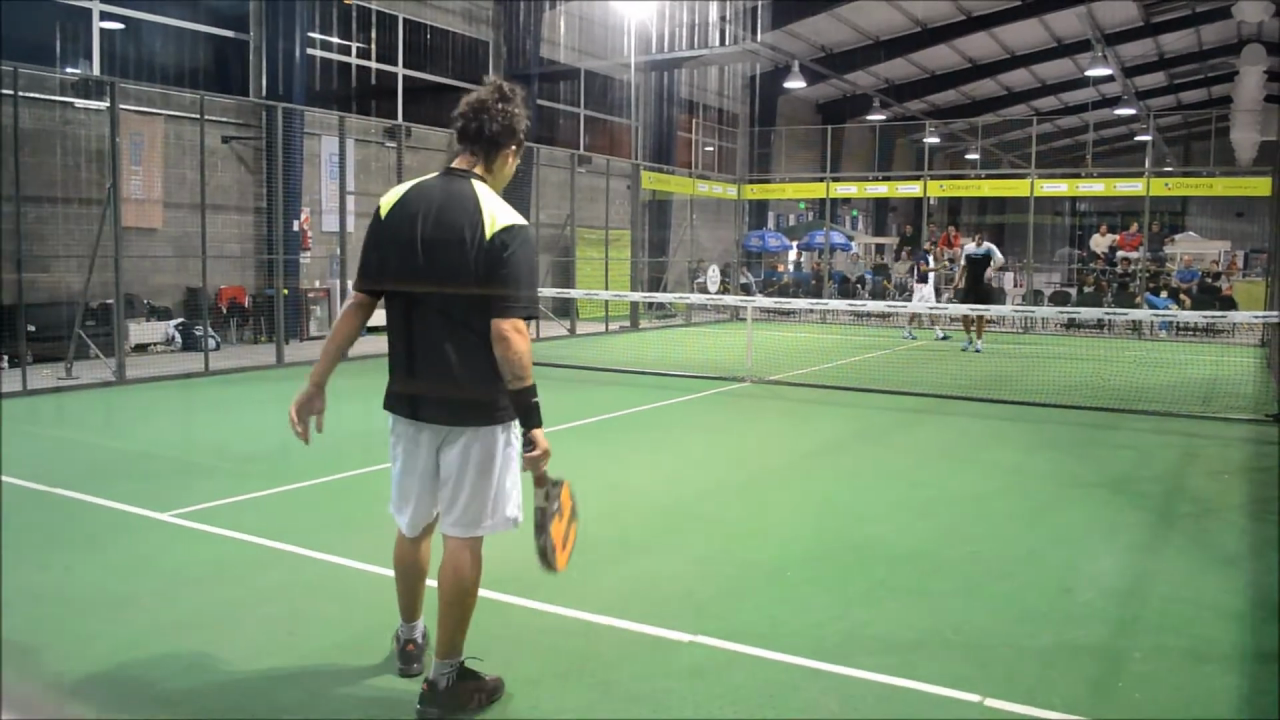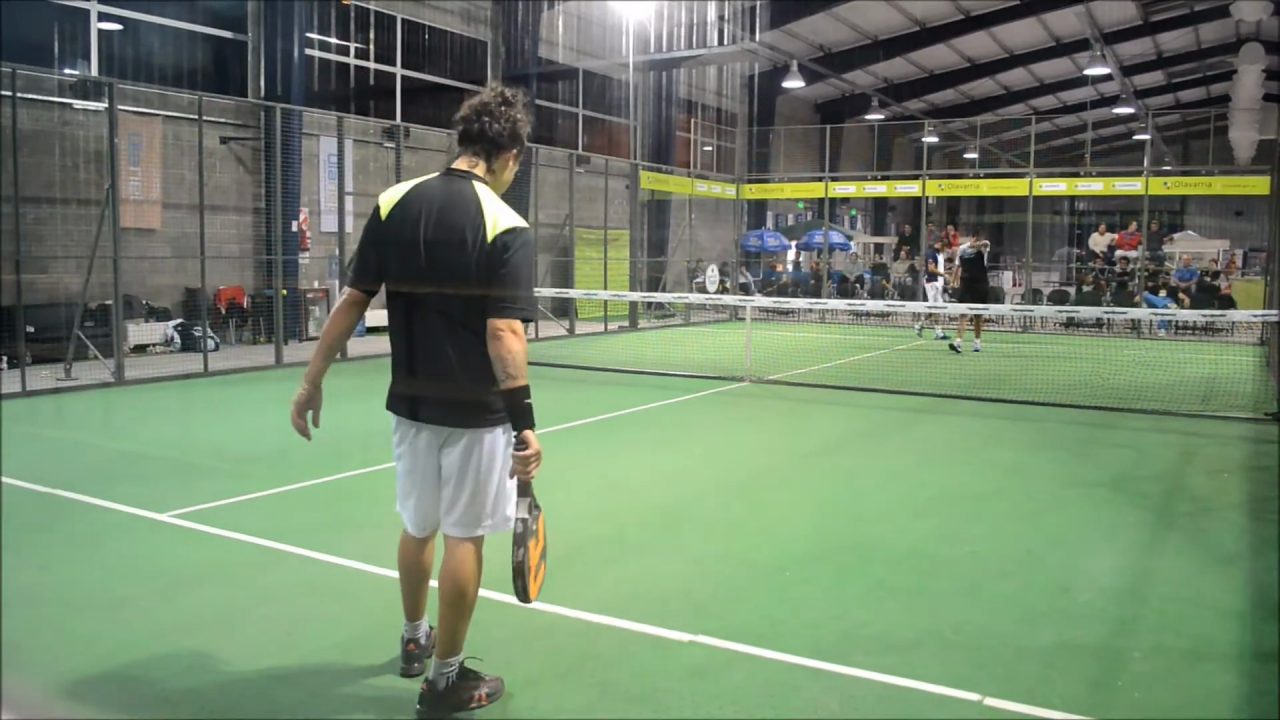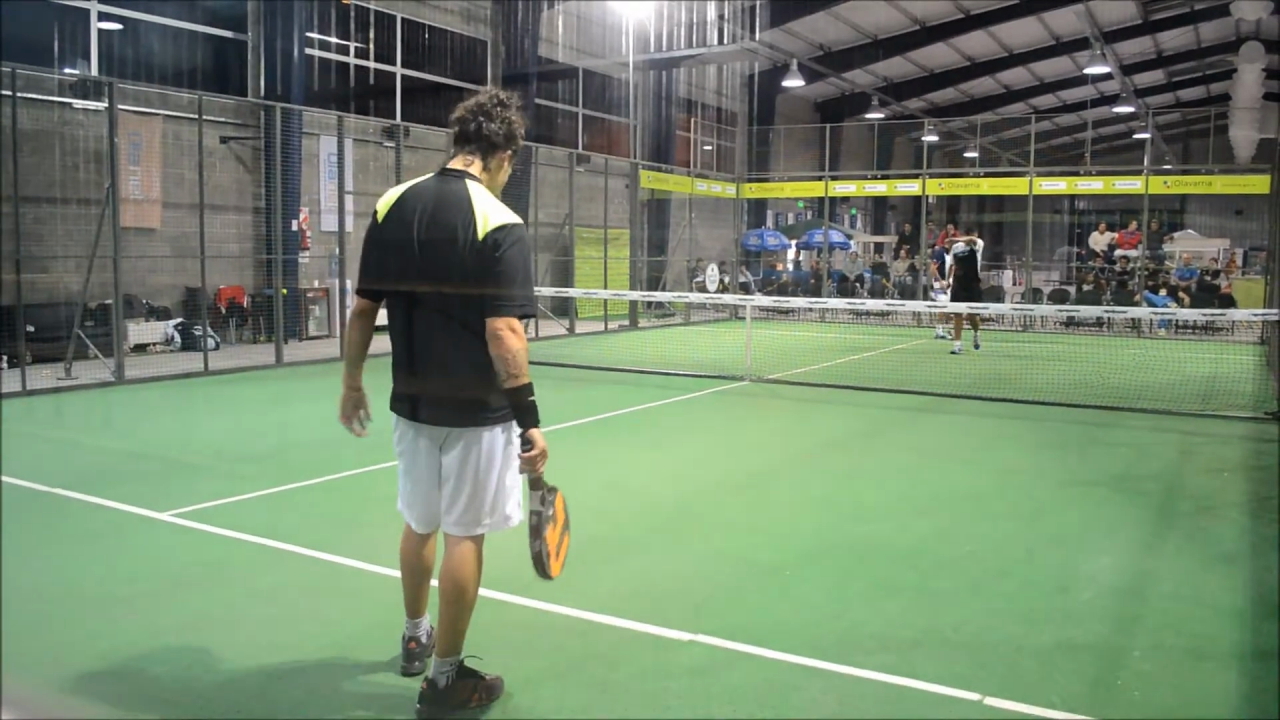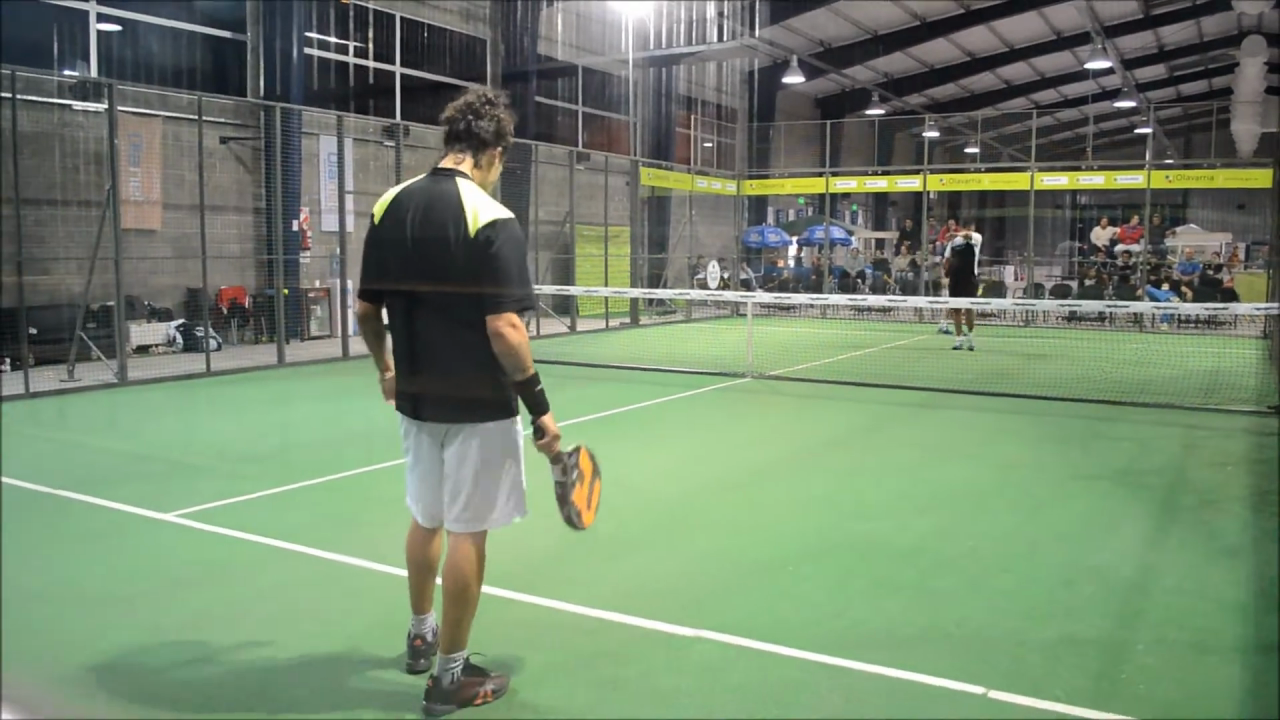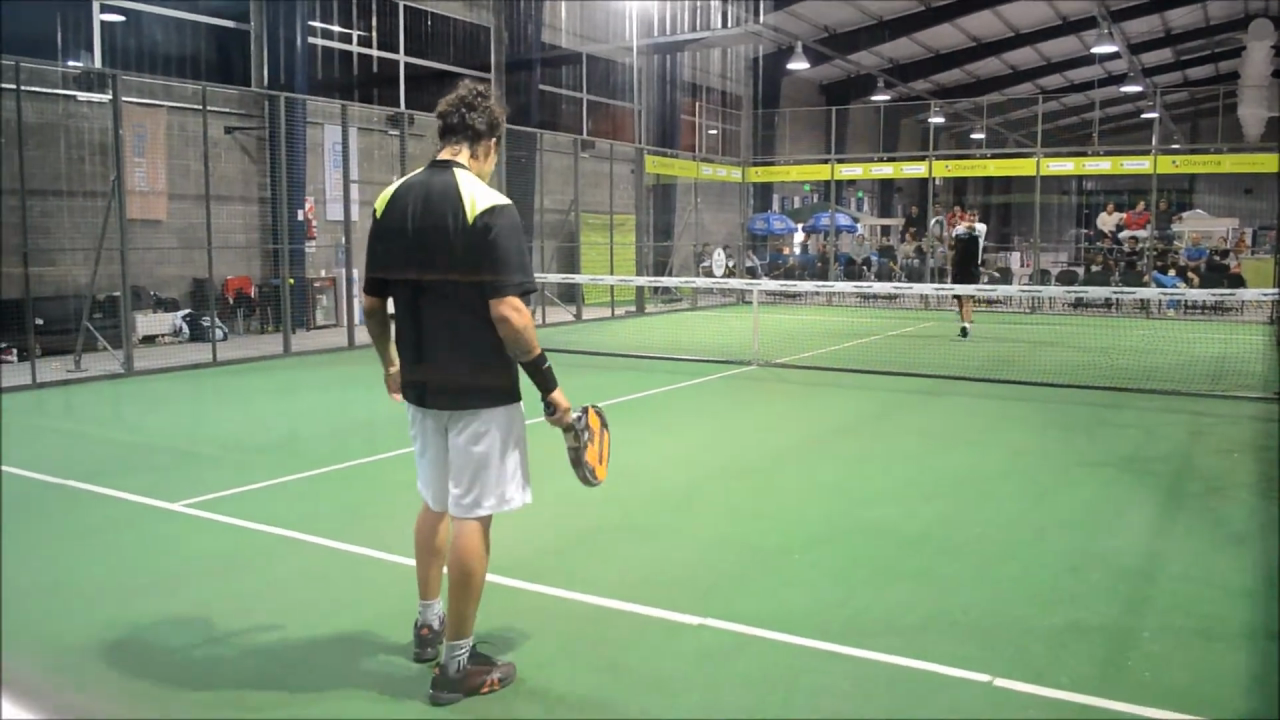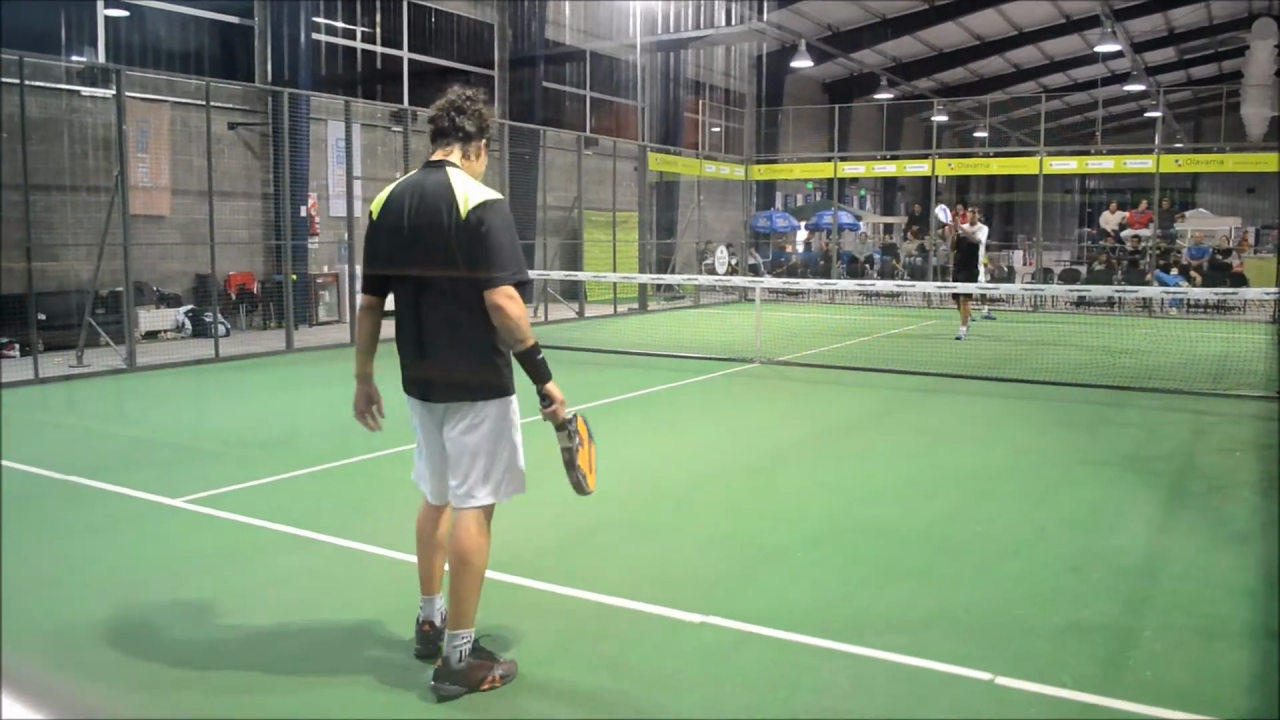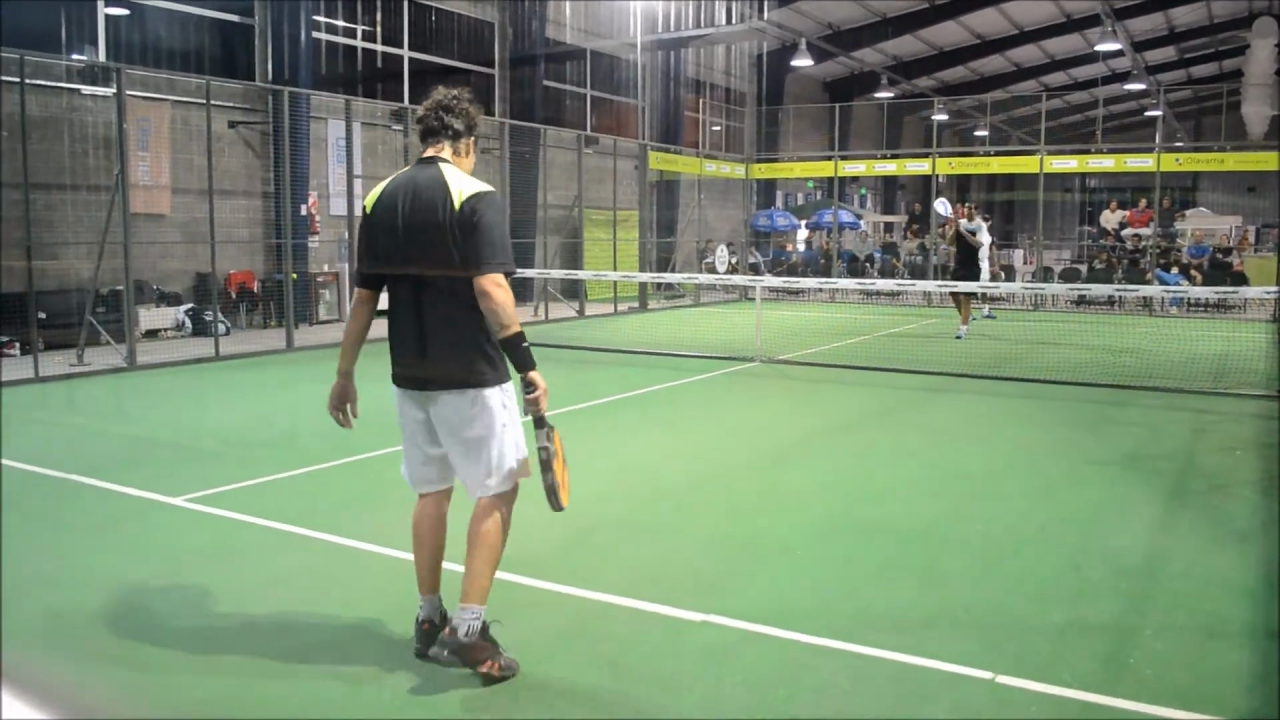
dt=0.2s
person 1, frame 1
left shoulder: (393, 205)
right shoulder: (506, 226)
left elbow: (358, 305)
right elbow: (507, 334)
left wrist: (314, 386)
right wrist: (531, 421)
left hip: (409, 401)
right hip: (475, 409)
left knee: (414, 525)
right knee: (463, 536)
left ankle: (410, 639)
person 1, frame 2
left shoulder: (393, 204)
right shoulder: (506, 227)
left elbow: (352, 302)
right elbow: (503, 334)
left wrist: (312, 381)
right wrist: (525, 422)
left hip: (411, 401)
right hip: (475, 410)
left knee: (418, 524)
right knee: (463, 536)
left ankle: (414, 639)
person 1, frame 3
left shoulder: (392, 205)
right shoulder: (499, 223)
left elbow: (362, 308)
right elbow: (502, 333)
left wrist: (351, 384)
right wrist: (531, 421)
left hip: (412, 401)
right hip: (476, 409)
left knee: (419, 522)
right knee: (463, 534)
left ankle: (415, 638)
person 1, frame 4
left shoulder: (388, 207)
right shoulder: (493, 221)
left elbow: (366, 310)
right elbow: (504, 329)
left wrist: (386, 368)
right wrist: (540, 407)
left hip: (417, 398)
right hip: (478, 405)
left knee: (425, 519)
right knee: (467, 532)
left ankle: (421, 635)
person 1, frame 5
left shoulder: (390, 200)
right shoulder: (490, 208)
left elbow: (371, 303)
right elbow: (506, 312)
left wrist: (390, 362)
right wrist: (549, 386)
left hip: (423, 386)
right hip: (481, 391)
left knee: (435, 503)
right knee: (470, 516)
left ankle: (427, 624)
right ankle: (457, 662)
person 1, frame 6
left shoulder: (386, 202)
right shoulder: (482, 203)
left elbow: (369, 304)
right elbow: (501, 302)
left wrist: (363, 379)
right wrist: (543, 377)
left hip: (421, 381)
right hip: (477, 383)
left knee: (435, 497)
right knee: (472, 508)
left ankle: (430, 621)
right ankle: (458, 657)
person 1, frame 7
left shoulder: (379, 199)
right shoulder: (475, 197)
left elbow: (363, 298)
right elbow: (491, 289)
left wrist: (344, 374)
right wrist: (526, 365)
left hip: (412, 375)
right hip: (470, 375)
left knee: (431, 491)
right knee: (498, 489)
left ankle: (430, 618)
right ankle: (467, 630)
